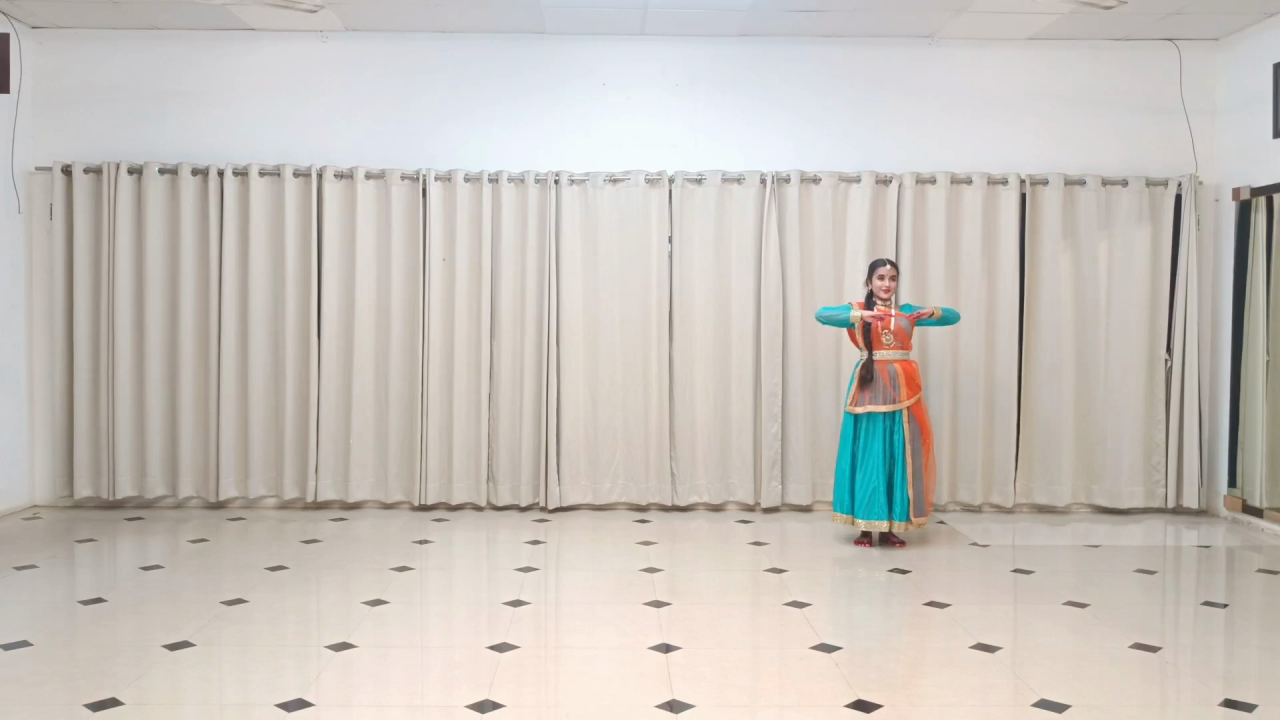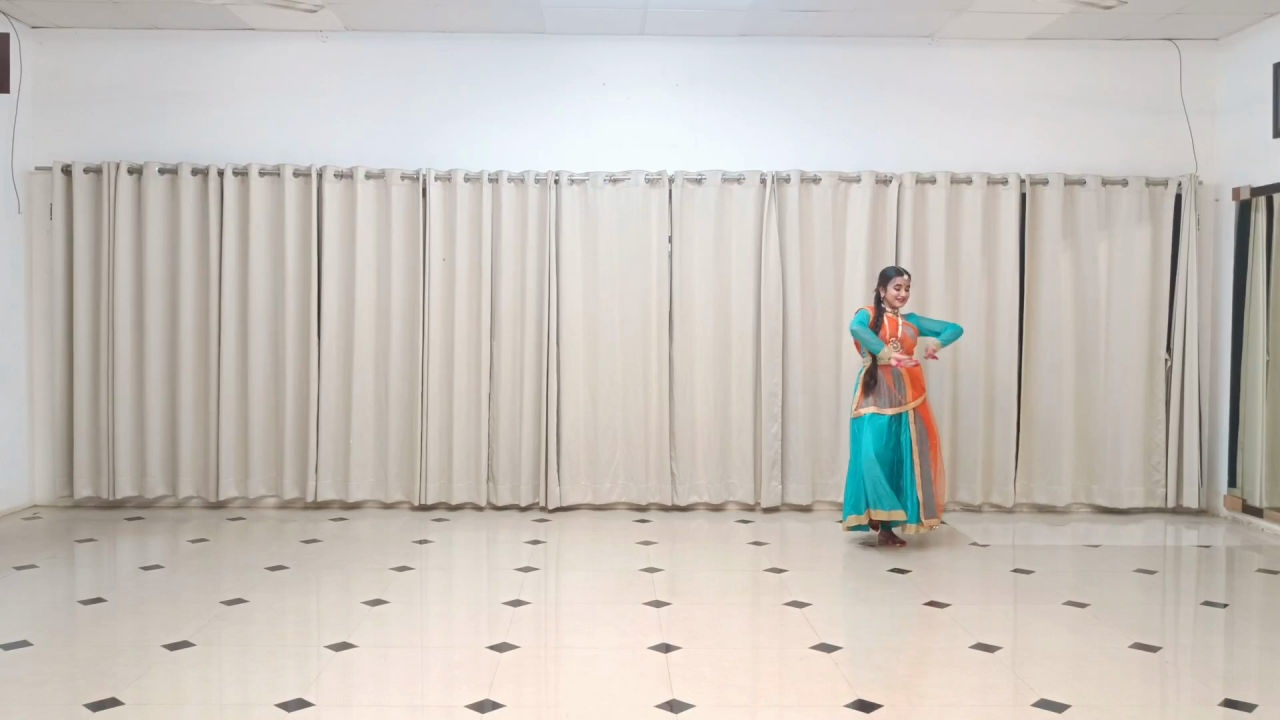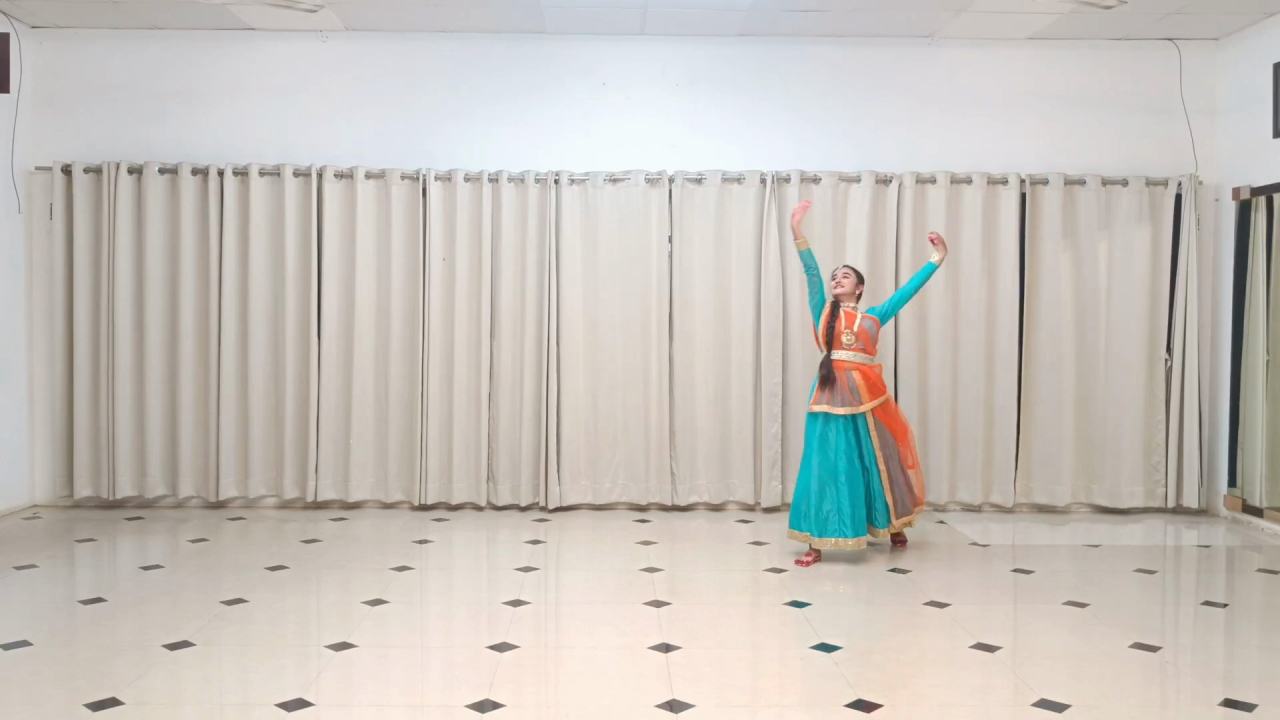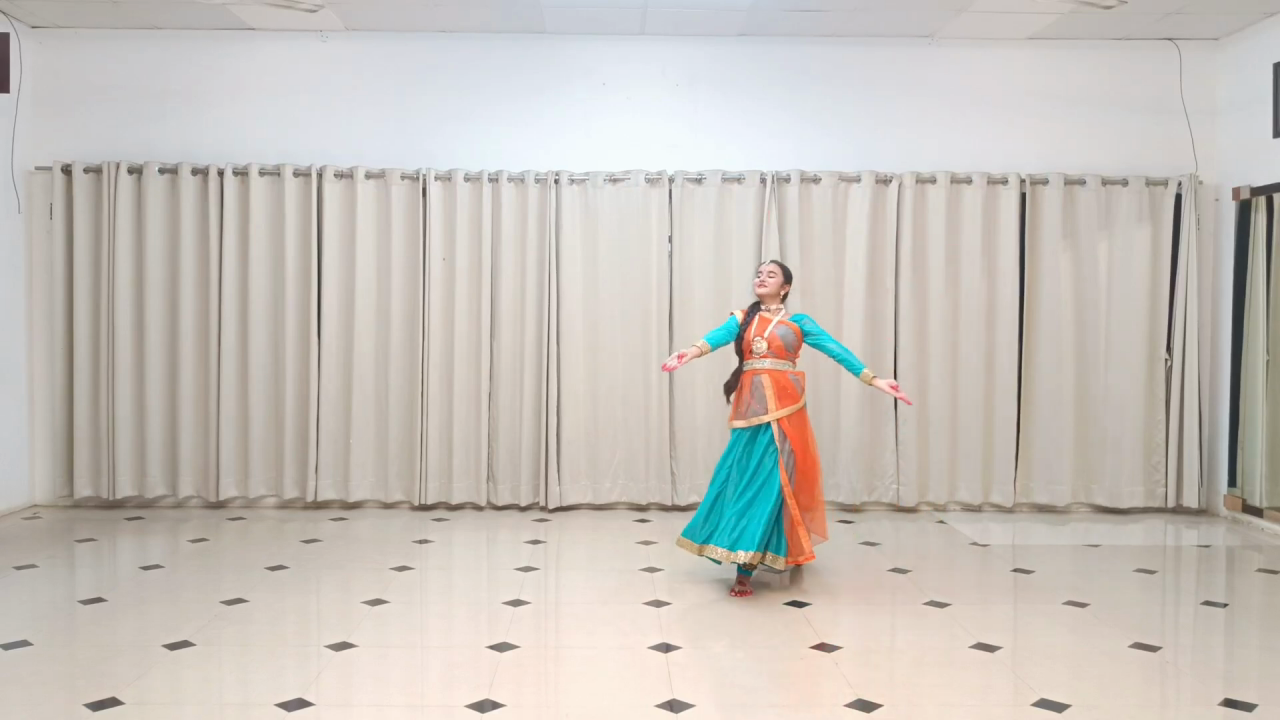
dt=0.7s
person 1, frame 1
left shoulder: (908, 312)
right shoulder: (857, 309)
left elbow: (954, 316)
right elbow: (822, 314)
left wrist: (932, 312)
right wrist: (861, 315)
left hip: (902, 387)
right hip: (870, 387)
left knee: (900, 454)
right knee: (868, 453)
left ankle: (890, 526)
right ankle: (865, 526)
person 1, frame 2
left shoulder: (912, 322)
right shoulder: (867, 316)
left elbow: (955, 329)
right elbow: (859, 329)
left wrist: (936, 342)
right wrist: (890, 354)
left hip: (906, 395)
right hip: (874, 393)
left knee: (904, 457)
right knee: (870, 455)
left ankle: (887, 527)
right ankle: (875, 517)
person 1, frame 3
left shoulder: (874, 316)
right shoulder: (824, 310)
left elbow: (910, 289)
right elbow: (812, 271)
left wrist: (937, 259)
right wrist: (798, 232)
left hip: (866, 396)
right hip: (832, 395)
left knee: (878, 461)
right knee: (824, 464)
left ankle: (893, 525)
right ankle: (816, 542)
person 1, frame 4
left shoulder: (799, 322)
right shoulder: (742, 319)
left elbow: (834, 348)
right elbow: (719, 336)
left wrist: (872, 379)
right wrist: (690, 353)
left hip: (783, 407)
right hip: (748, 406)
left knee: (769, 483)
right knee: (741, 479)
left ankle: (746, 570)
